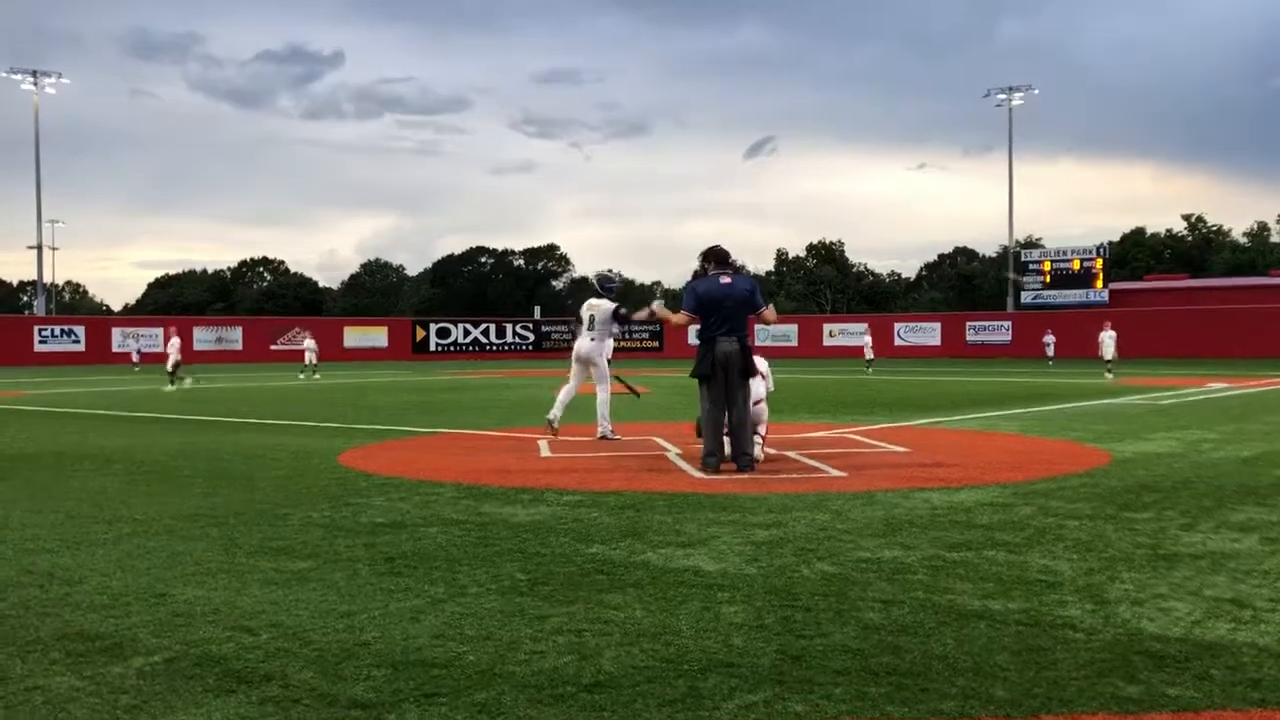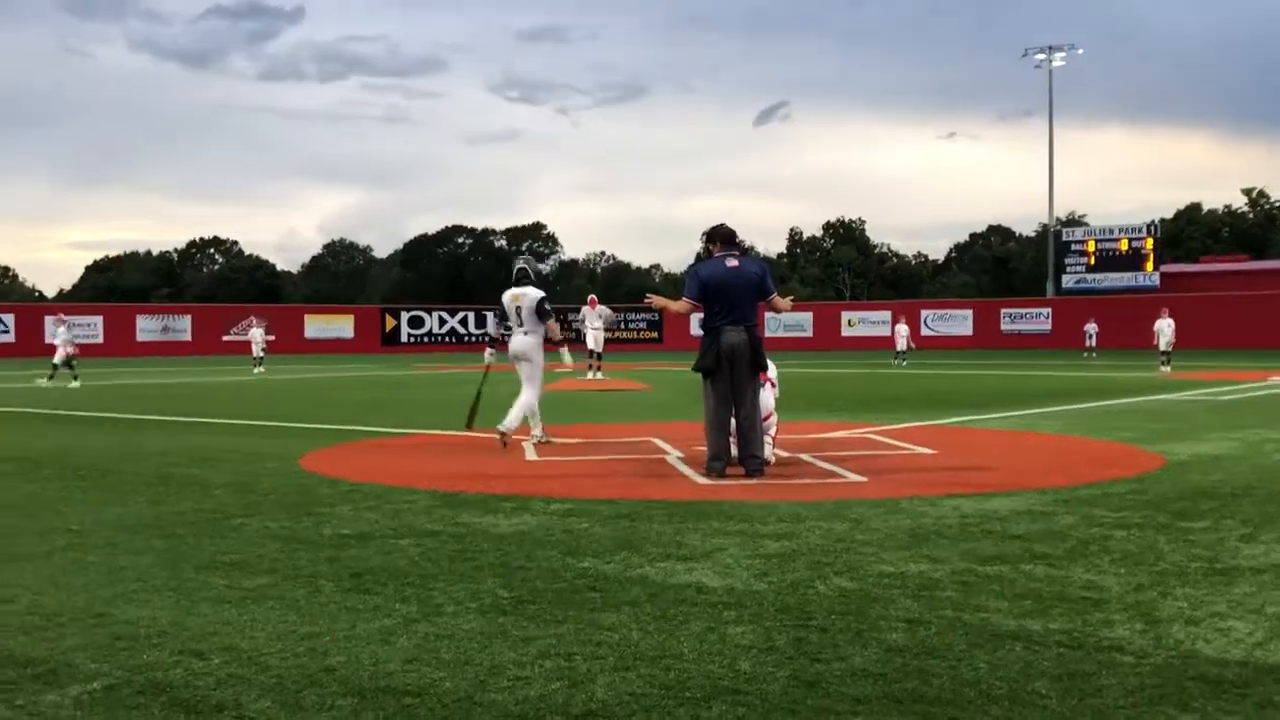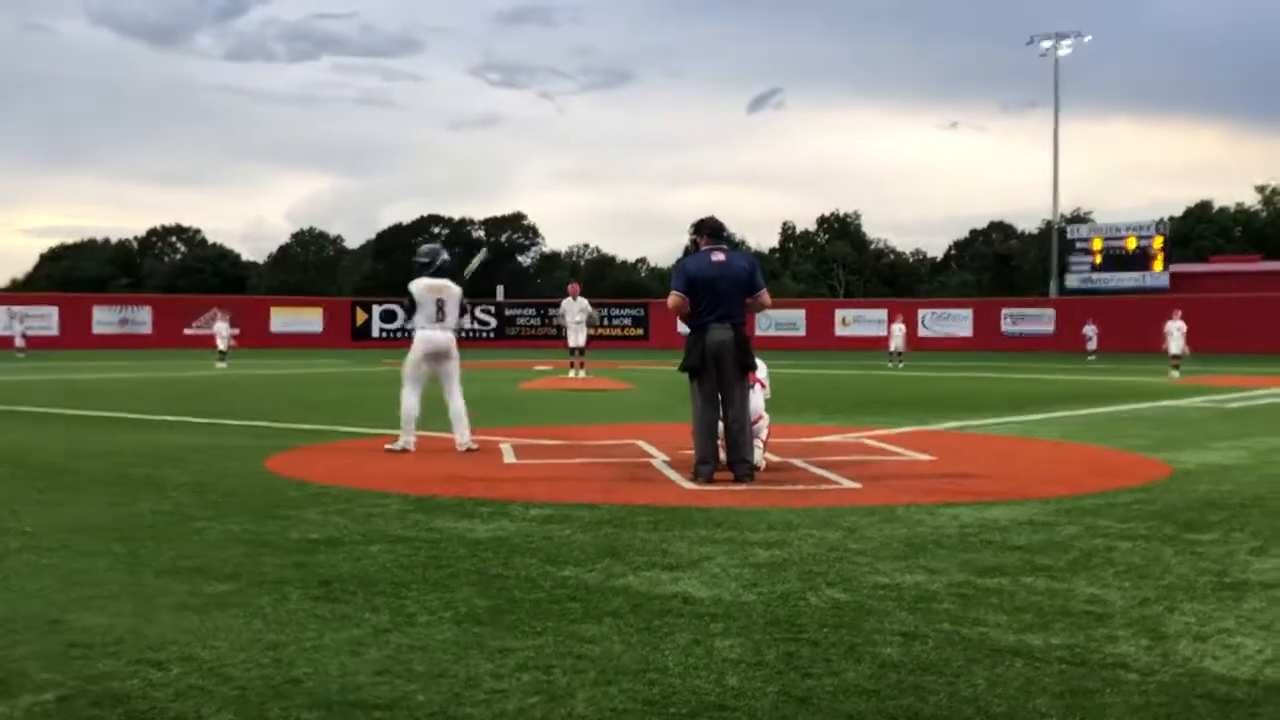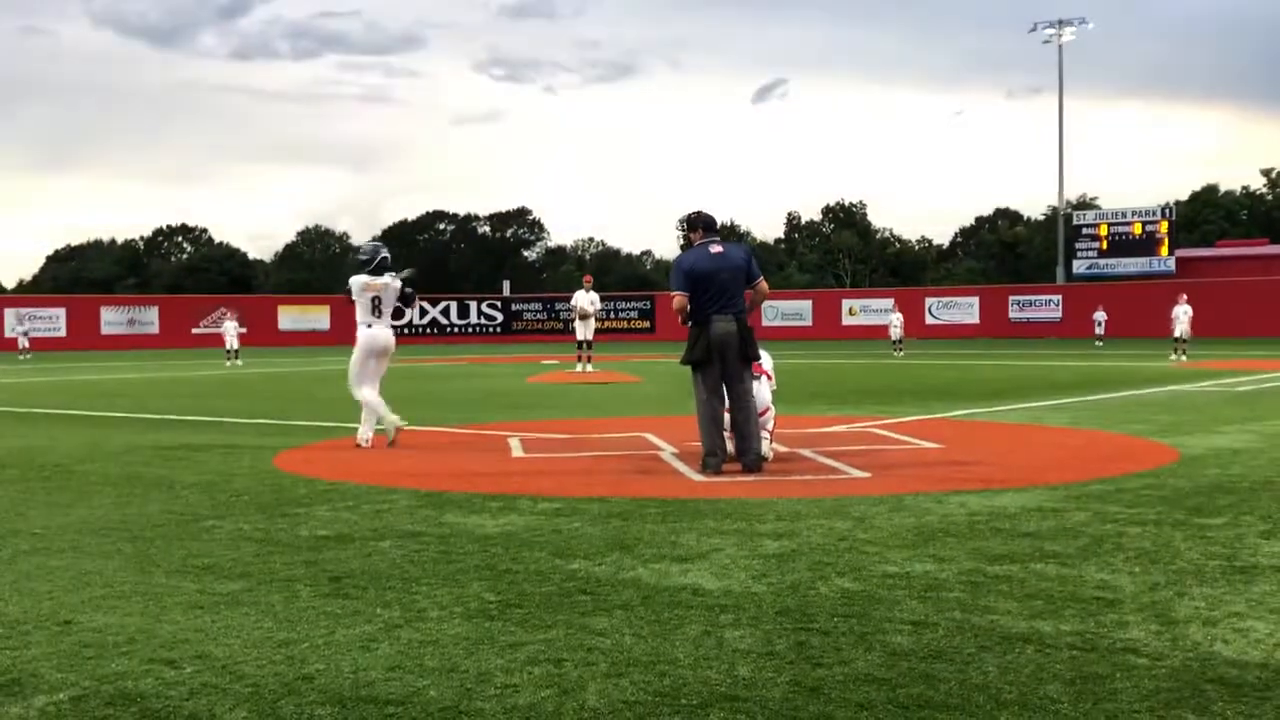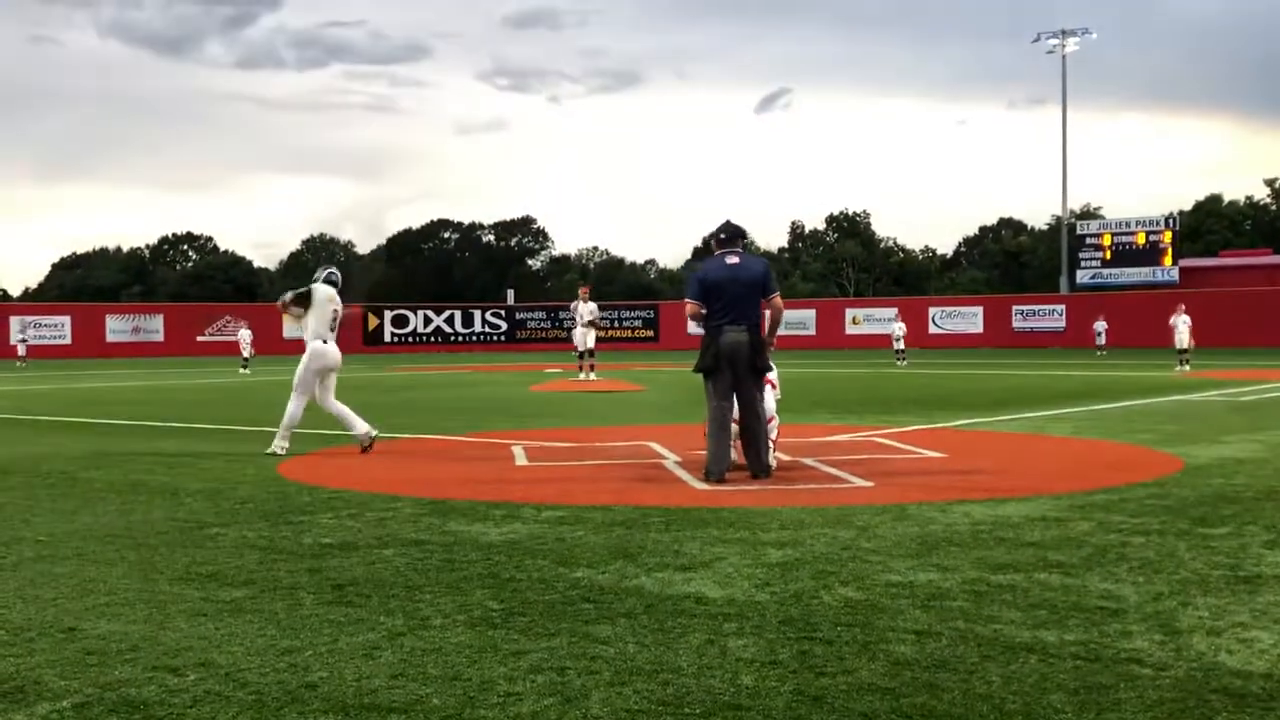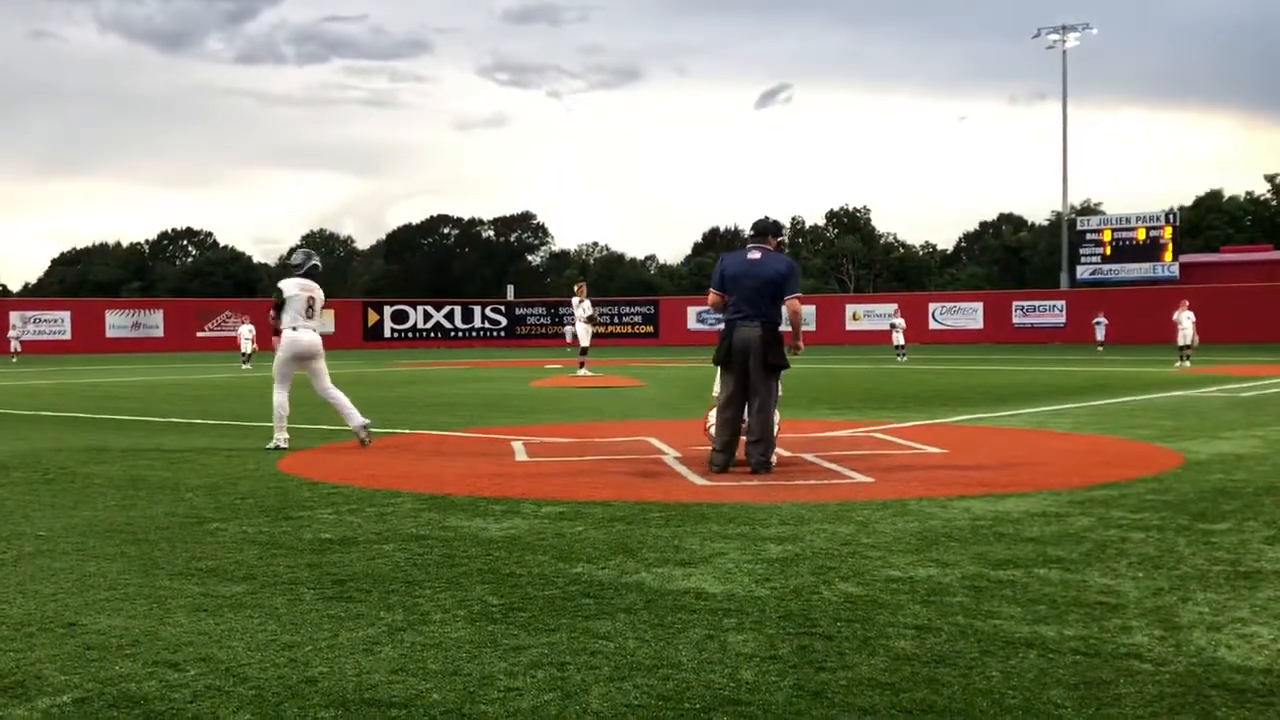
dt=0.7s
person 1, frame 1
left shoulder: (697, 286)
right shoulder: (748, 283)
left elbow: (683, 320)
right elbow: (766, 318)
left wrist: (665, 314)
right wrist: (772, 314)
left hip: (711, 350)
right hip: (739, 349)
left knee: (712, 406)
right knee: (739, 406)
left ankle: (711, 459)
right ankle: (744, 459)
person 1, frame 2
left shoulder: (701, 269)
right shoulder: (757, 266)
left elbow: (685, 308)
right elbow: (776, 305)
left wrist: (663, 303)
right wrist: (786, 304)
left hip: (717, 342)
right hip: (747, 340)
left knee: (717, 404)
right knee: (749, 403)
left ankle: (717, 463)
right ankle: (754, 462)
person 1, frame 3
left shoulder: (688, 264)
right shoulder: (746, 261)
left elbow: (675, 303)
right elbow: (764, 302)
left wrist: (686, 316)
left hip: (703, 339)
right hip: (734, 339)
left knee: (705, 406)
right knee: (737, 405)
left ankle: (705, 468)
right ankle: (743, 468)
person 1, frame 4
left shoulder: (686, 260)
right shoulder: (742, 252)
left elbow: (679, 304)
right elbow: (762, 290)
left wrist: (685, 318)
left hip: (705, 333)
right hip: (737, 329)
left knee: (709, 398)
right knee: (742, 397)
left ankle: (713, 460)
right ankle: (751, 458)
person 1, frame 5
left shoulder: (702, 269)
right shoulder: (760, 265)
left elbow: (692, 311)
right elbow: (777, 307)
right wrist: (771, 335)
left hip: (717, 342)
right hip: (750, 341)
left knee: (719, 407)
right knee: (753, 406)
left ankle: (717, 469)
right ankle: (759, 466)
person 1, frame 6
left shoulder: (726, 260)
right shoulder: (784, 264)
left elbow: (714, 301)
right elbow: (793, 308)
right wrist: (797, 338)
left hip: (734, 335)
right hip: (766, 337)
left knee: (729, 400)
right knee: (762, 401)
left ankle: (720, 459)
right ankle: (759, 460)
person 2, frame 1
left shoulder: (587, 304)
right shoulder: (611, 307)
left elbow: (580, 327)
right elbow: (631, 317)
right wrist: (650, 311)
left hip: (580, 344)
right hip: (595, 347)
left knee: (573, 384)
right knee: (603, 388)
left ankle: (554, 415)
right ankle: (604, 429)
person 2, frame 2
left shoulder: (506, 295)
right shoulder: (537, 295)
left elbow: (498, 323)
right elbow: (549, 323)
left wrist: (491, 347)
right wrist: (560, 344)
left hip: (514, 343)
right hip: (532, 343)
left knee: (528, 388)
right knee: (531, 391)
left ankle: (536, 432)
right ankle: (508, 426)
person 2, frame 3
left shoulder: (416, 285)
right shoulder: (455, 289)
left elbow: (408, 316)
right elbow: (458, 318)
left hip: (423, 339)
right hip: (447, 339)
left knee: (411, 390)
right knee: (453, 392)
left ankle: (407, 439)
right ankle: (463, 439)
person 2, frame 4
left shoulder: (355, 281)
right shoulder: (395, 283)
right elbow: (413, 303)
left hip: (367, 335)
right hip: (387, 337)
left knee: (360, 387)
right knee: (371, 386)
left ankle: (391, 421)
right ankle: (365, 435)
person 2, frame 5
left shoulder: (317, 290)
right shoulder: (336, 299)
left elbow: (285, 303)
left wrist: (292, 306)
left hip: (317, 351)
right hip: (332, 352)
left knee: (298, 400)
right knee: (327, 401)
left ankle: (280, 444)
right ankle: (364, 431)
person 2, frame 6
left shoulder: (285, 285)
right shoulder: (318, 291)
left elbow: (275, 316)
left wrist: (276, 333)
left hip: (291, 339)
right hip: (314, 339)
left knee: (281, 388)
right knee: (326, 388)
left ankle: (280, 438)
right ankle: (358, 423)
